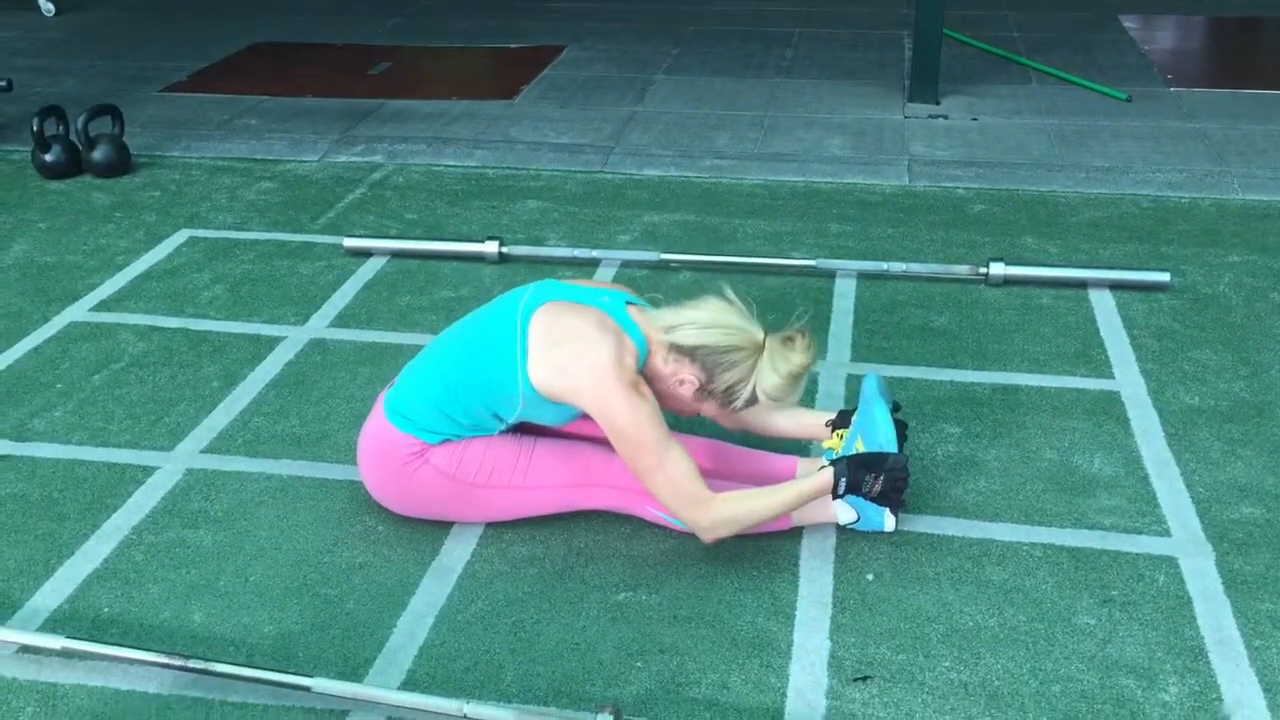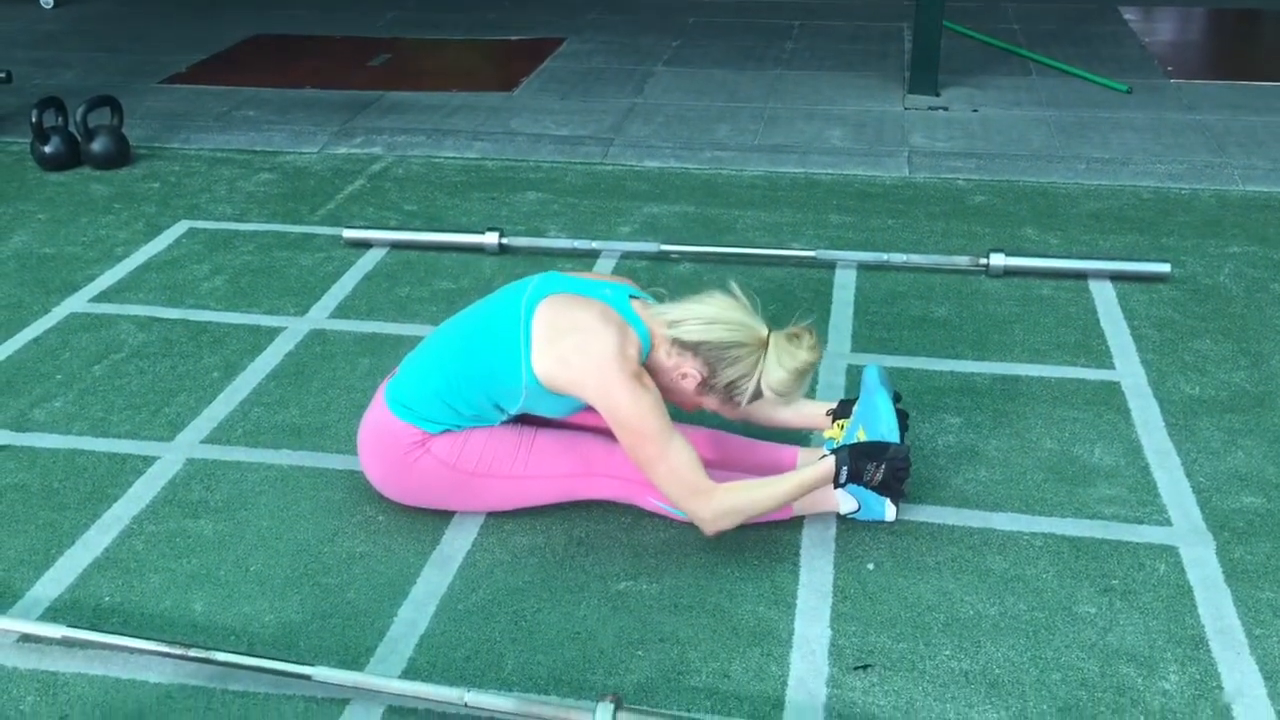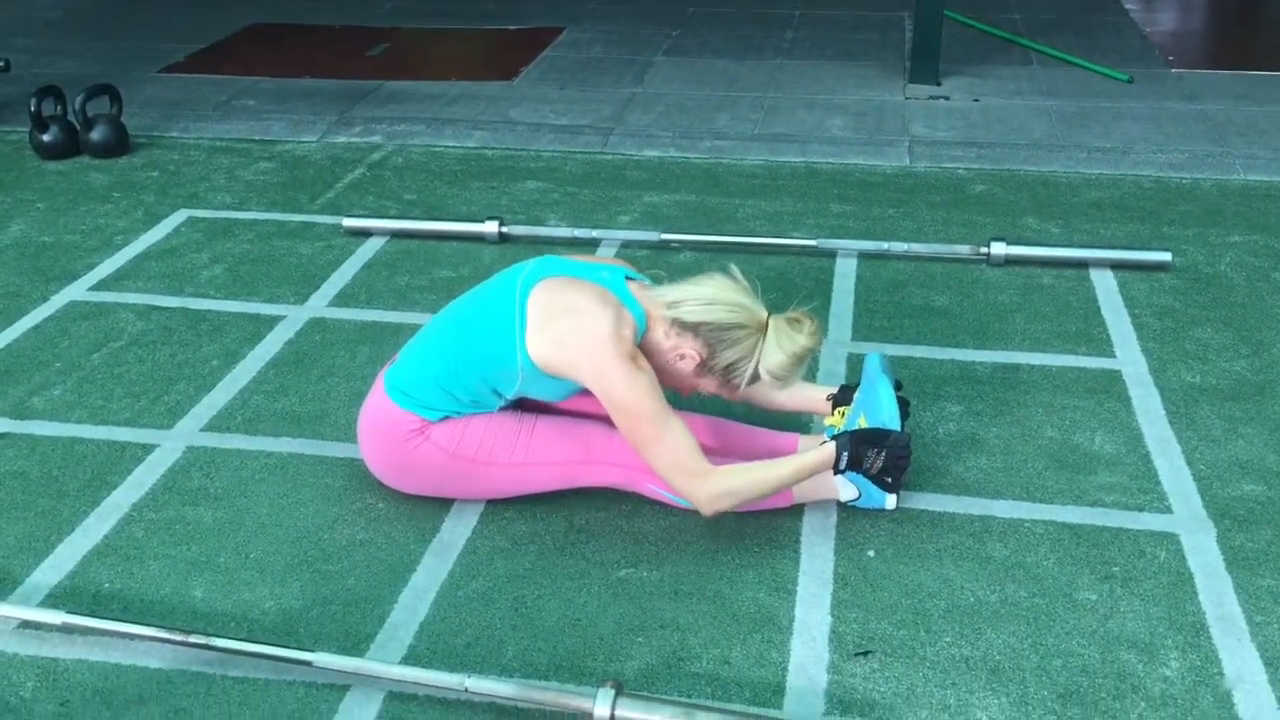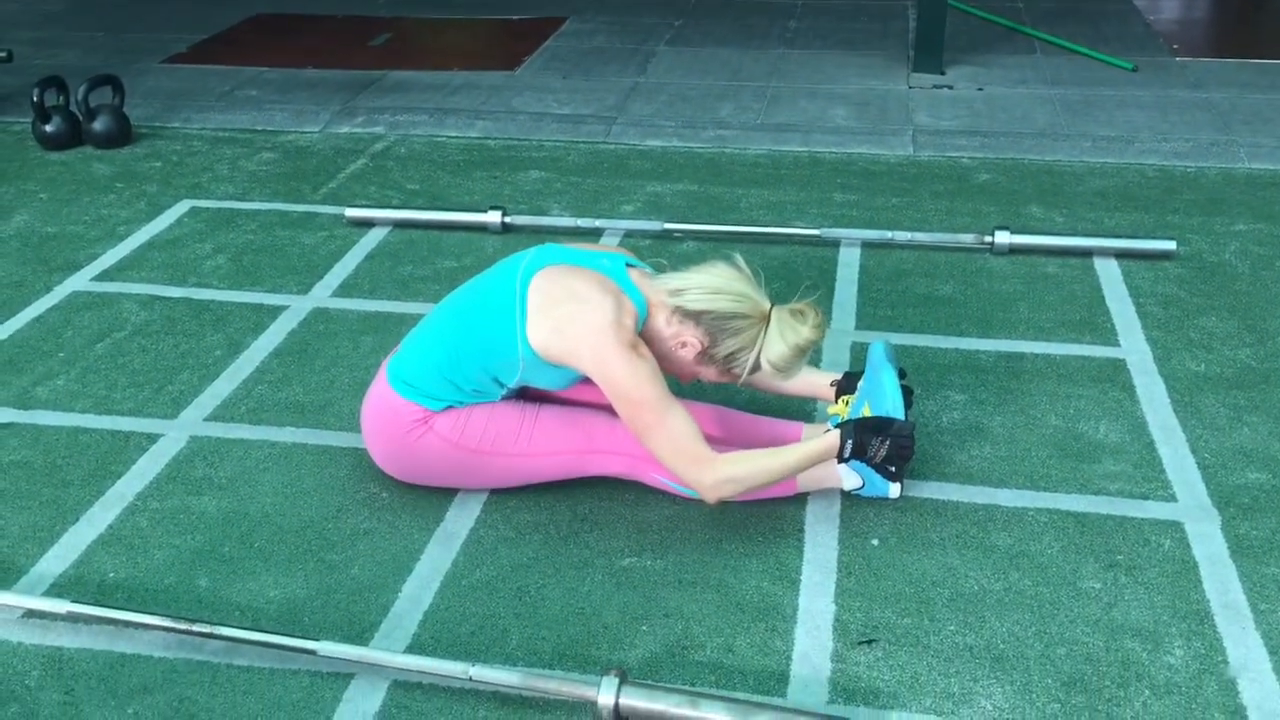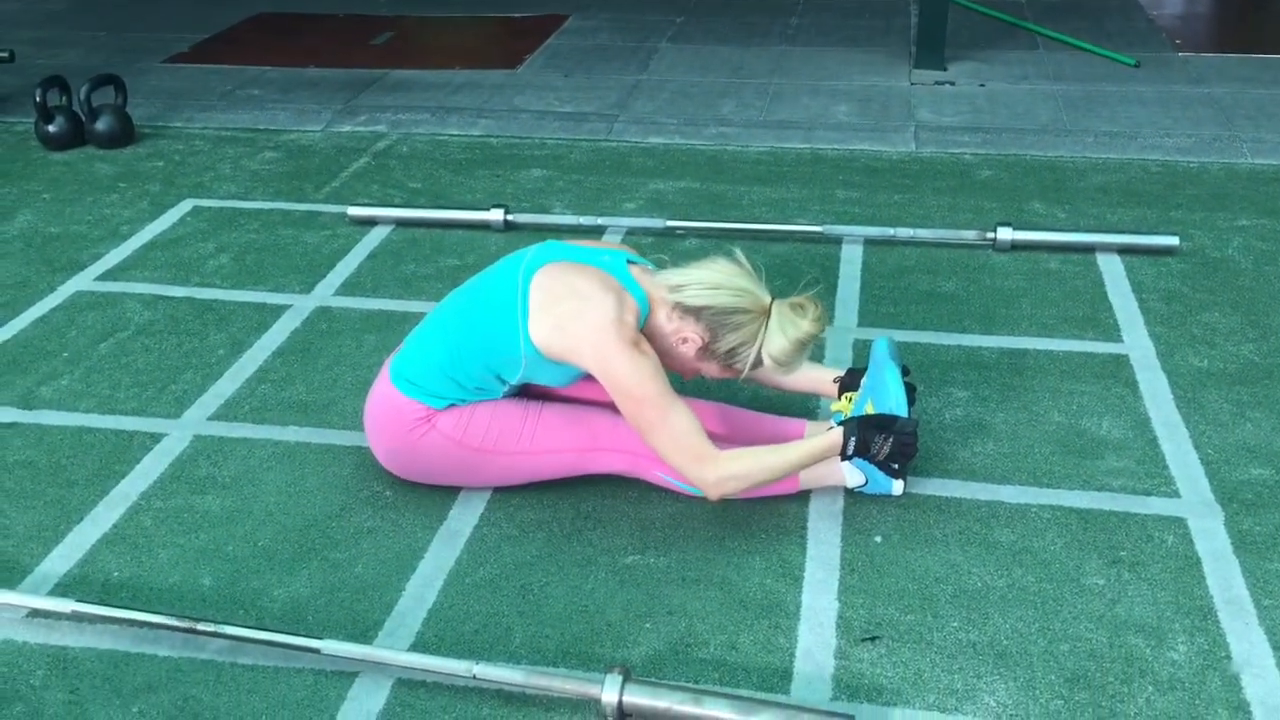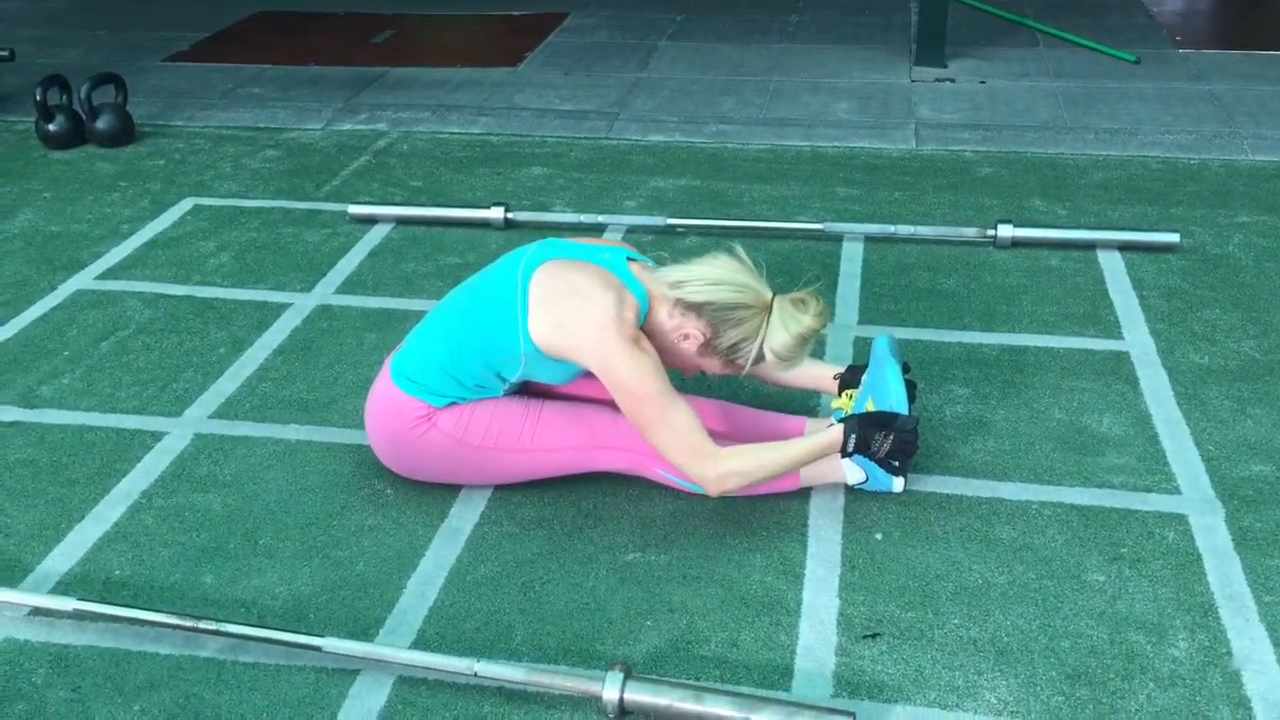
dt=0.4s
person 1, frame 1
left shoulder: (633, 317)
right shoulder: (611, 376)
left elbow: (733, 412)
right elbow: (705, 518)
left wrist: (833, 425)
right wrist: (833, 481)
left hip: (431, 407)
right hip: (408, 458)
left knee: (652, 451)
right knee: (620, 481)
person 1, frame 2
left shoulder: (633, 308)
right shoulder: (615, 369)
left elbow: (733, 400)
right elbow: (709, 510)
left wrist: (832, 414)
right wrist: (835, 466)
left hip: (431, 397)
right hip: (410, 447)
left knee: (657, 442)
right knee: (619, 469)
left ankle: (814, 463)
person 1, frame 3
left shoulder: (631, 292)
right shoulder: (609, 351)
left elbow: (736, 381)
right elbow: (705, 492)
left wrist: (833, 400)
right wrist: (835, 457)
left hip: (434, 383)
right hip: (409, 435)
left knee: (653, 425)
right knee: (618, 457)
left ankle: (817, 449)
person 1, frame 4
left shoulder: (630, 279)
right shoulder: (610, 341)
left elbow: (735, 361)
right elbow: (708, 479)
left wrist: (835, 386)
right wrist: (839, 444)
left hip: (439, 372)
right hip: (413, 424)
left knee: (657, 415)
right knee: (621, 447)
left ankle: (820, 437)
person 1, frame 5
left shoulder: (631, 275)
right shoulder: (612, 338)
left elbow: (738, 355)
right elbow: (711, 475)
left wrist: (839, 383)
right wrist: (843, 442)
left hip: (442, 371)
right hip: (415, 423)
left knee: (658, 412)
right knee: (623, 443)
left ankle: (825, 436)
person 1, frame 6
left shoulder: (632, 272)
right shoulder: (613, 335)
left elbow: (738, 350)
right elbow: (712, 472)
left wrist: (839, 379)
right wrist: (844, 437)
left hip: (441, 368)
right hip: (416, 421)
left knee: (661, 410)
right knee: (623, 441)
left ankle: (828, 431)
